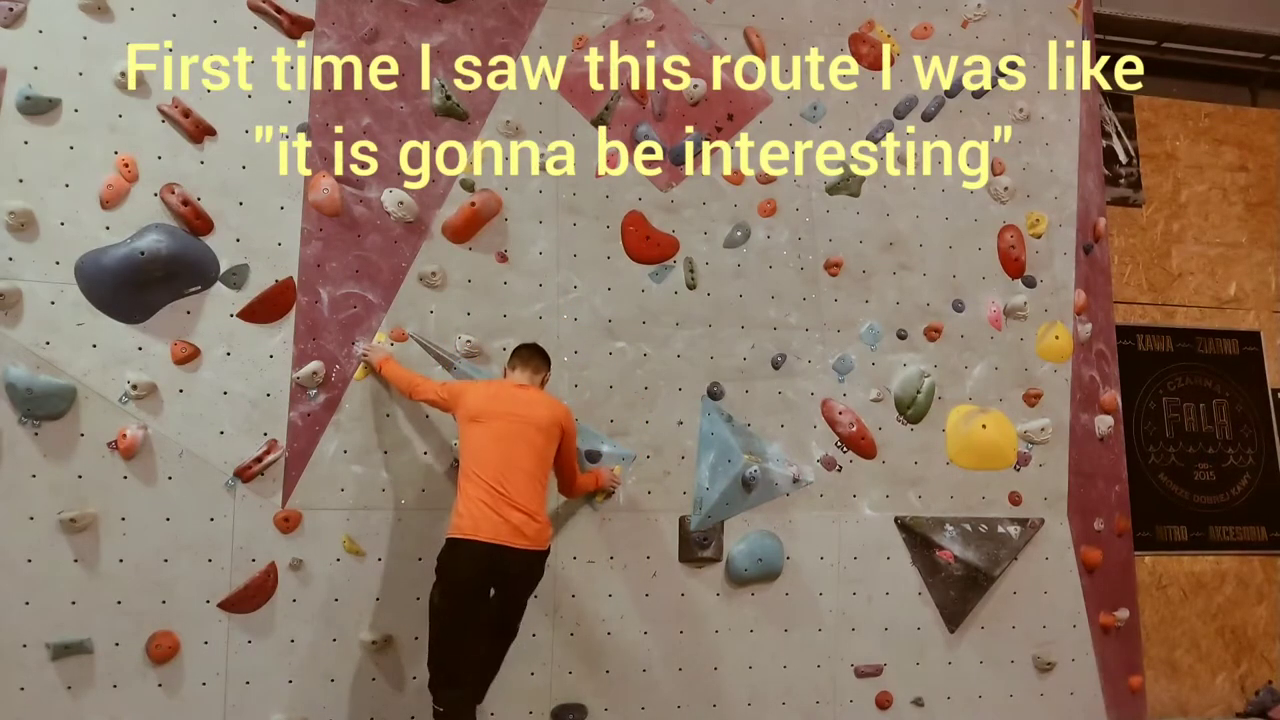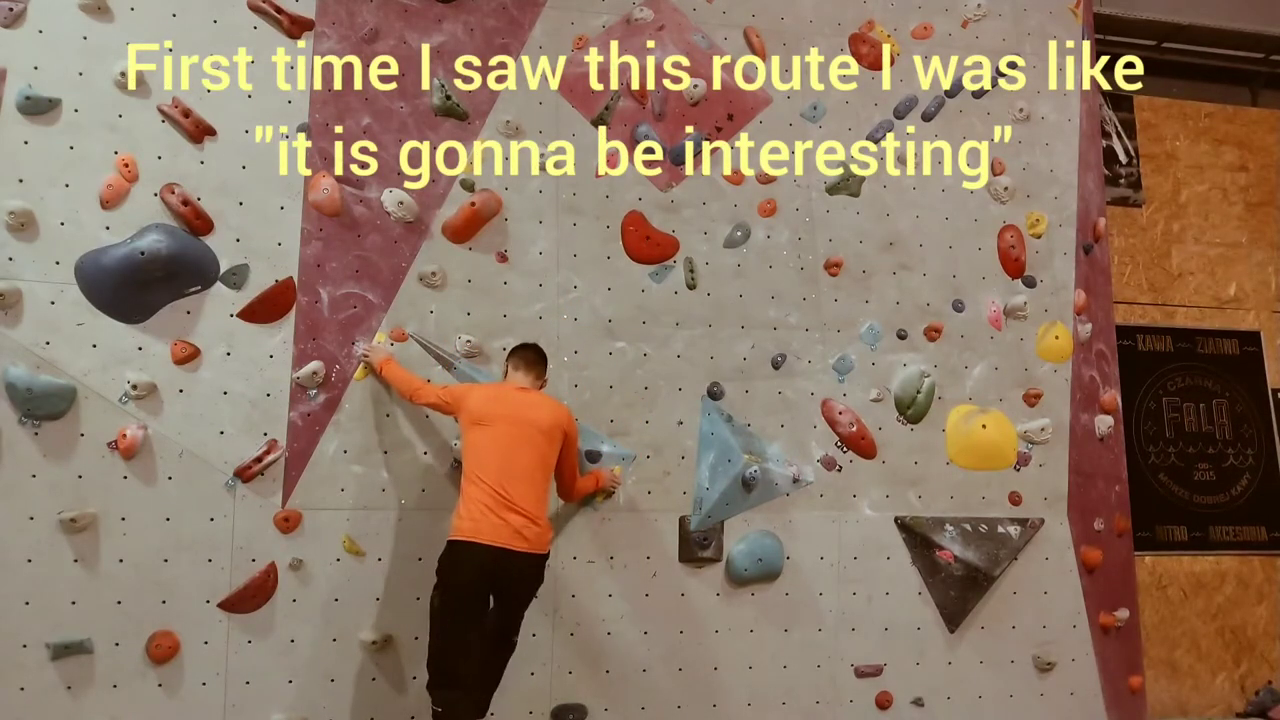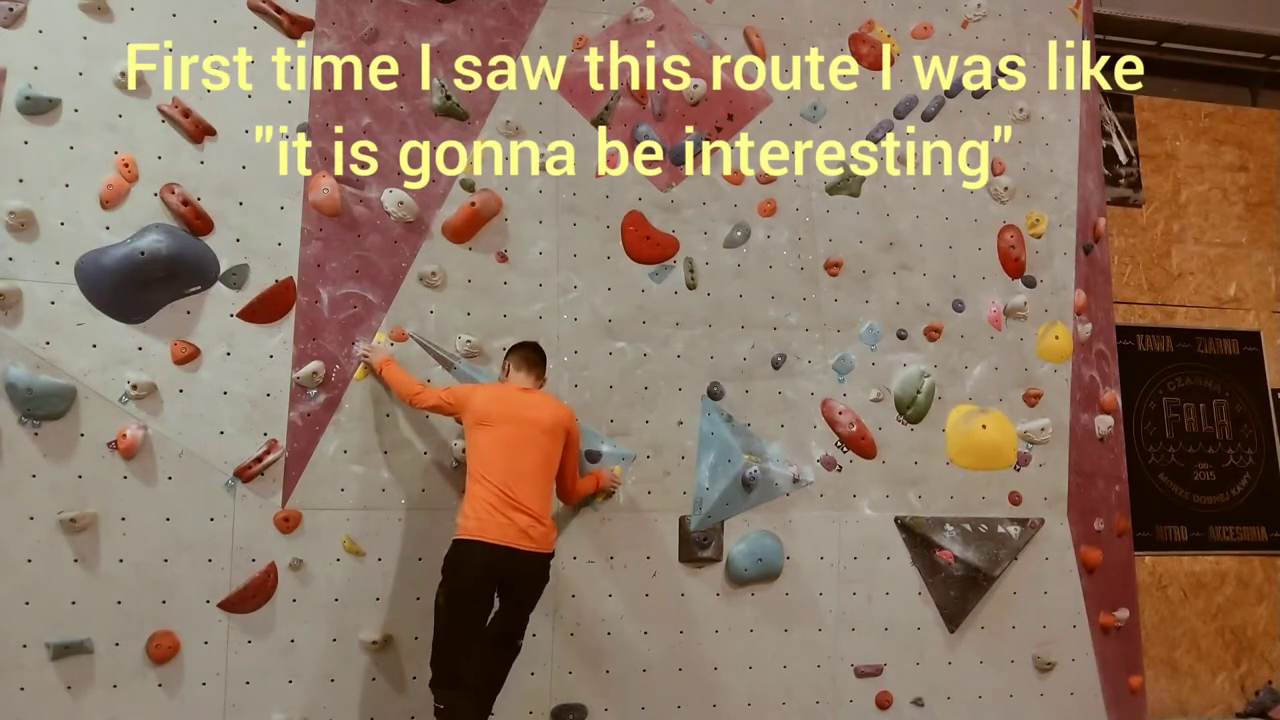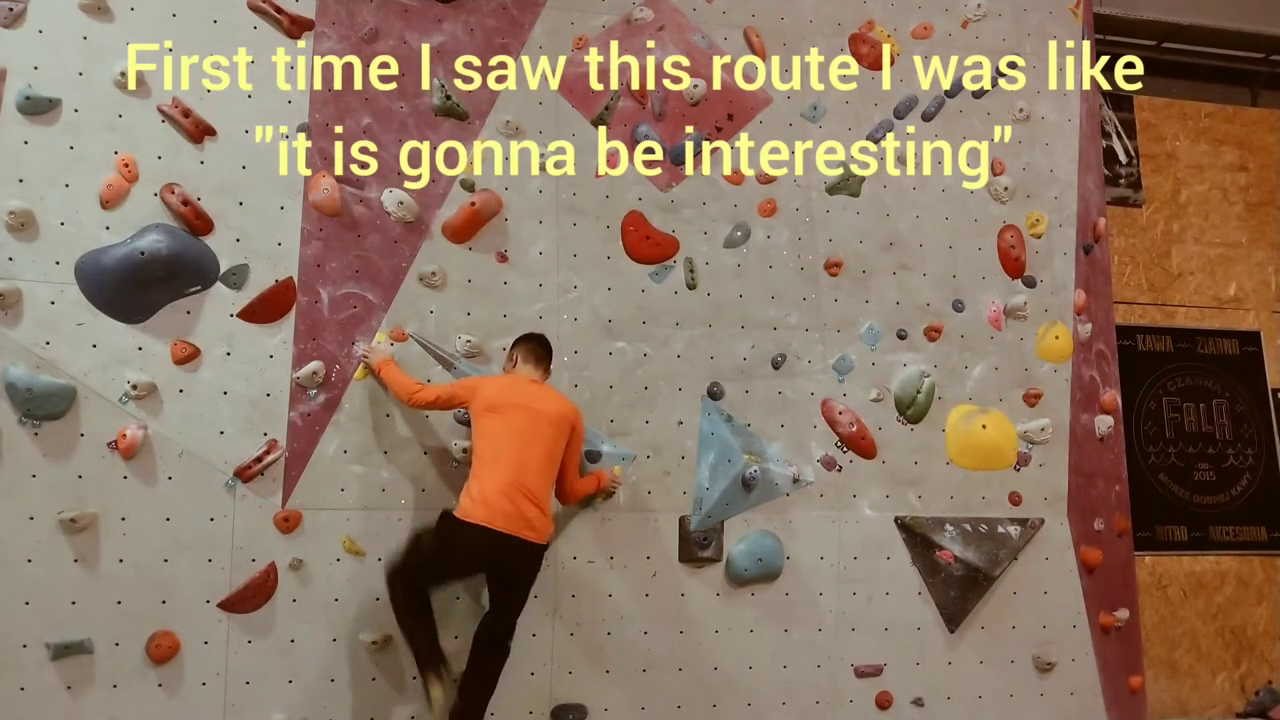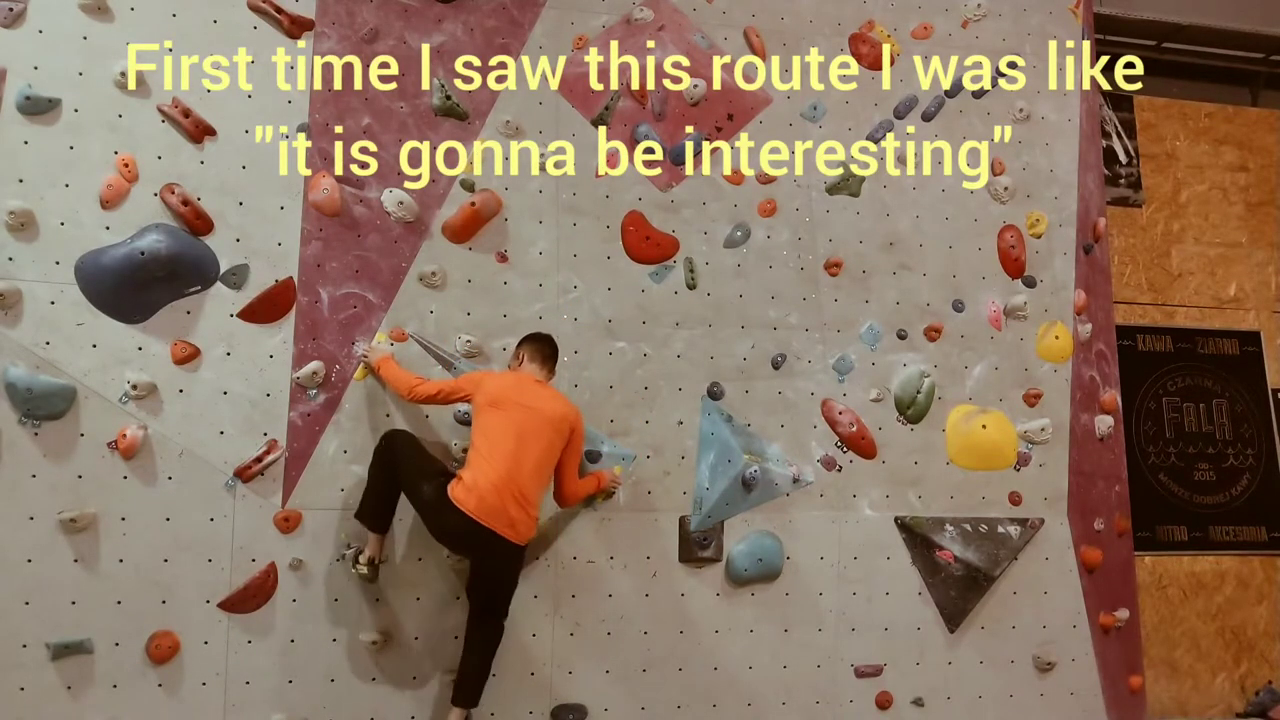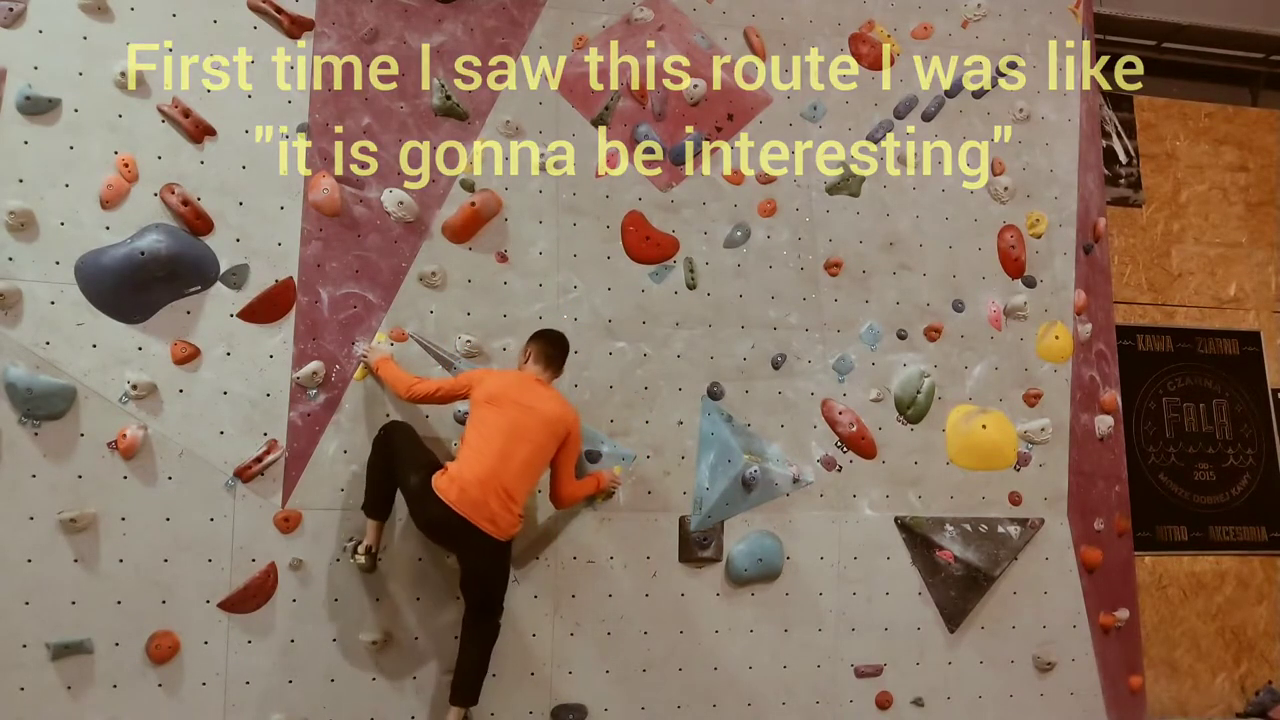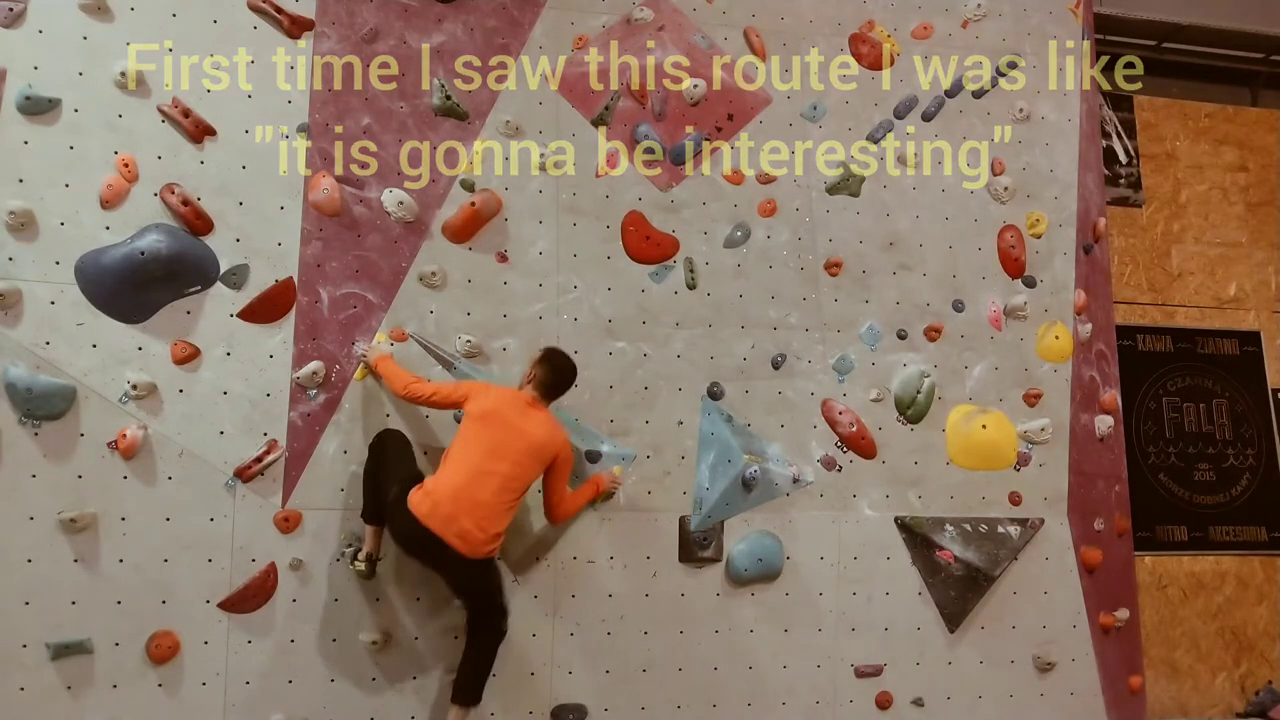
dt=0.3s
person 1, frame 1
left shoulder: (470, 393)
right shoulder: (558, 413)
left elbow: (416, 387)
right elbow: (570, 486)
left wrist: (383, 361)
right wrist: (598, 478)
left hip: (469, 543)
right hip: (529, 549)
left knee: (450, 666)
right knee: (500, 626)
person 1, frame 2
left shoulder: (473, 396)
right shoulder: (560, 416)
left elbow: (417, 391)
right elbow: (569, 491)
left wrist: (384, 362)
right wrist: (598, 480)
left hip: (471, 546)
right hip: (529, 553)
left knee: (450, 667)
right knee: (499, 640)
person 1, frame 3
left shoulder: (476, 398)
right shoulder: (563, 416)
left elbow: (417, 395)
right elbow: (568, 493)
left wrist: (384, 363)
right wrist: (599, 480)
left hip: (476, 545)
right hip: (534, 554)
left knee: (453, 667)
right knee: (503, 644)
person 1, frame 4
left shoulder: (485, 387)
right shoulder: (568, 411)
left elbow: (416, 395)
right elbow: (567, 492)
left wrist: (383, 364)
right wrist: (598, 480)
left hip: (475, 527)
right hip: (530, 543)
left knee: (404, 578)
right knee: (496, 635)
left ankle: (434, 677)
person 1, frame 5
left shoulder: (489, 381)
right shoulder: (570, 415)
left elbow: (416, 390)
right elbow: (565, 495)
left wrist: (382, 362)
right wrist: (599, 480)
left hip: (456, 512)
right hip: (509, 540)
left knee: (395, 442)
right knee: (487, 622)
left ankle: (371, 553)
person 1, frame 6
left shoulder: (489, 379)
right shoulder: (566, 417)
left elbow: (413, 390)
right elbow: (562, 497)
left wrist: (381, 362)
right wrist: (598, 481)
left hip: (441, 504)
right hip: (492, 535)
left knee: (393, 433)
right knee: (484, 618)
left ankle: (370, 543)
person 1, frame 7
left shoulder: (484, 395)
right shoulder: (557, 444)
left elbow: (411, 390)
right elbow: (557, 512)
left wrist: (381, 361)
right wrist: (596, 485)
left hip: (416, 521)
right hip: (469, 555)
left knee: (388, 441)
right knee: (490, 627)
left ankle: (368, 553)
